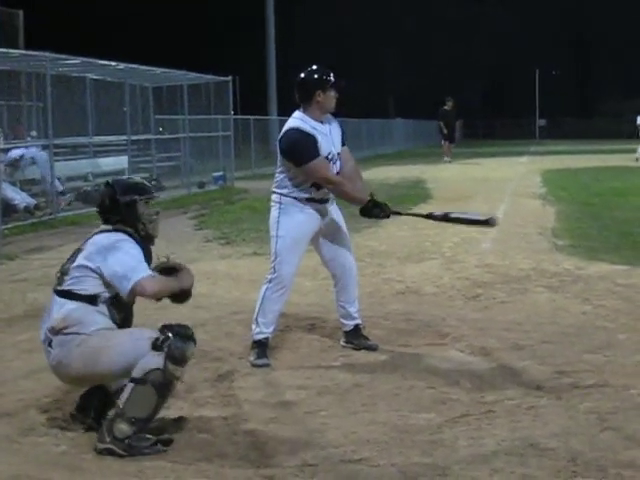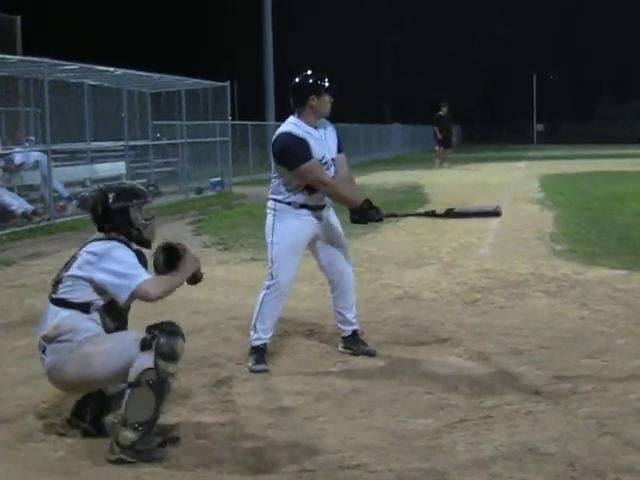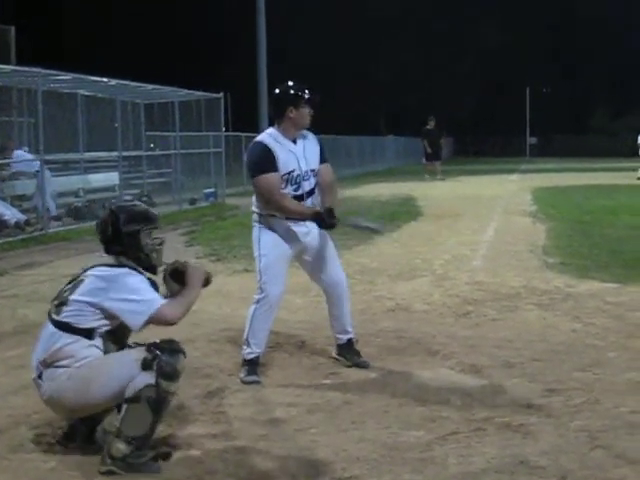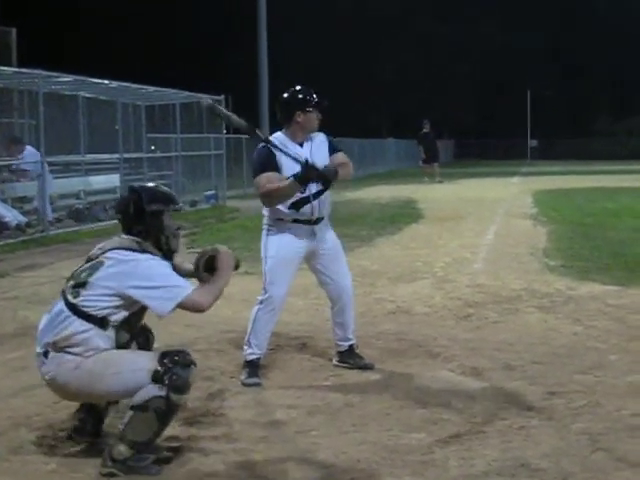
dt=0.3s
person 1, frame 1
left shoulder: (332, 124)
right shoulder: (297, 133)
left elbow: (347, 166)
right elbow: (330, 180)
left wrist: (369, 199)
right wrist: (367, 203)
left hip: (326, 207)
right hip: (294, 209)
left knee: (346, 267)
right knee: (281, 274)
left ankle: (351, 329)
right ankle: (260, 340)
person 1, frame 2
left shoulder: (329, 130)
right shoulder: (289, 137)
left elbow: (342, 173)
right elbow: (322, 182)
left wrist: (357, 205)
right wrist: (362, 204)
left hip: (323, 213)
right hip: (289, 215)
left knee: (343, 273)
right knee: (279, 281)
left ankle: (349, 335)
right ankle: (258, 346)
person 1, frame 3
left shoulder: (312, 141)
right shoulder: (262, 148)
left elbow: (327, 182)
right elbow: (274, 198)
left wrist: (328, 211)
right wrist: (314, 213)
left hip: (310, 226)
right hip: (274, 229)
left knee: (337, 283)
right knee: (269, 294)
left ankle: (345, 344)
right ankle: (250, 358)
person 1, frame 4
left shoulder: (322, 141)
right shoulder: (268, 151)
left elbow: (348, 167)
right elbow: (266, 194)
left wrist: (333, 171)
right wrist: (300, 179)
left hip: (320, 230)
right hip: (283, 232)
left knee: (343, 289)
right knee: (272, 296)
left ankle: (345, 350)
right ankle: (252, 360)
person 2, frame 1
left shoulder: (106, 241)
right shoulder: (117, 242)
left elbow: (130, 292)
right elbow: (148, 287)
left wrist: (165, 281)
right wrist: (181, 280)
left hip: (68, 348)
right hip: (75, 351)
left knee: (146, 352)
right knee: (176, 341)
left ankle: (94, 405)
right ankle: (121, 433)
person 2, frame 2
left shoulder: (104, 249)
right shoulder: (111, 250)
right elbow: (150, 291)
left wrist: (171, 270)
right wrist: (184, 270)
left hip: (70, 355)
right hip: (69, 358)
left knee: (147, 358)
right knee: (166, 340)
left ankle: (90, 412)
right ankle: (130, 440)
person 2, frame 3
left shoulder: (108, 270)
right shoulder: (119, 277)
right elbow: (169, 314)
left wrist: (179, 285)
right wrist: (193, 285)
left hip: (57, 377)
right hip: (65, 383)
left knee: (136, 359)
right knee: (167, 357)
left ankle: (82, 427)
right ankle: (123, 453)
person 2, frame 4
left shoulder: (120, 249)
right shoulder: (138, 263)
left elbow: (164, 272)
right elbow: (201, 301)
left wrist: (198, 271)
right wrist: (224, 270)
left hip: (61, 353)
right hip: (68, 367)
left knee: (138, 340)
right knee: (176, 369)
left ankle: (90, 422)
right ankle: (122, 455)
